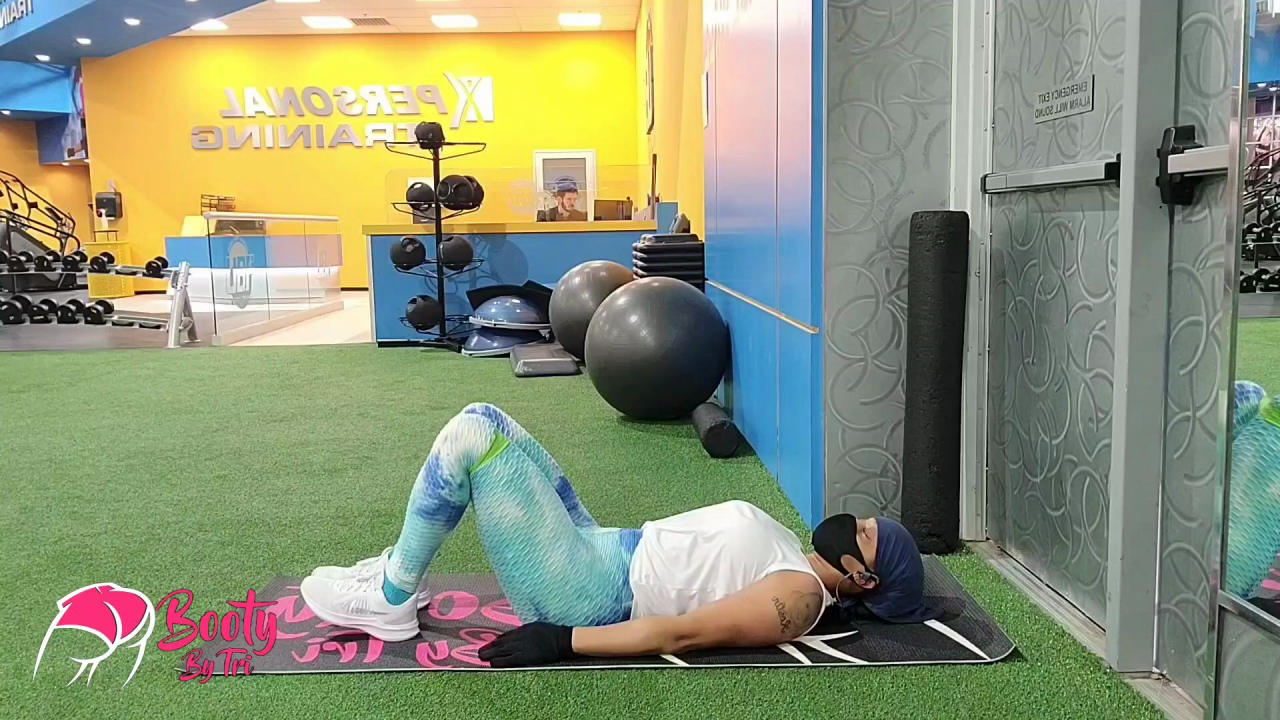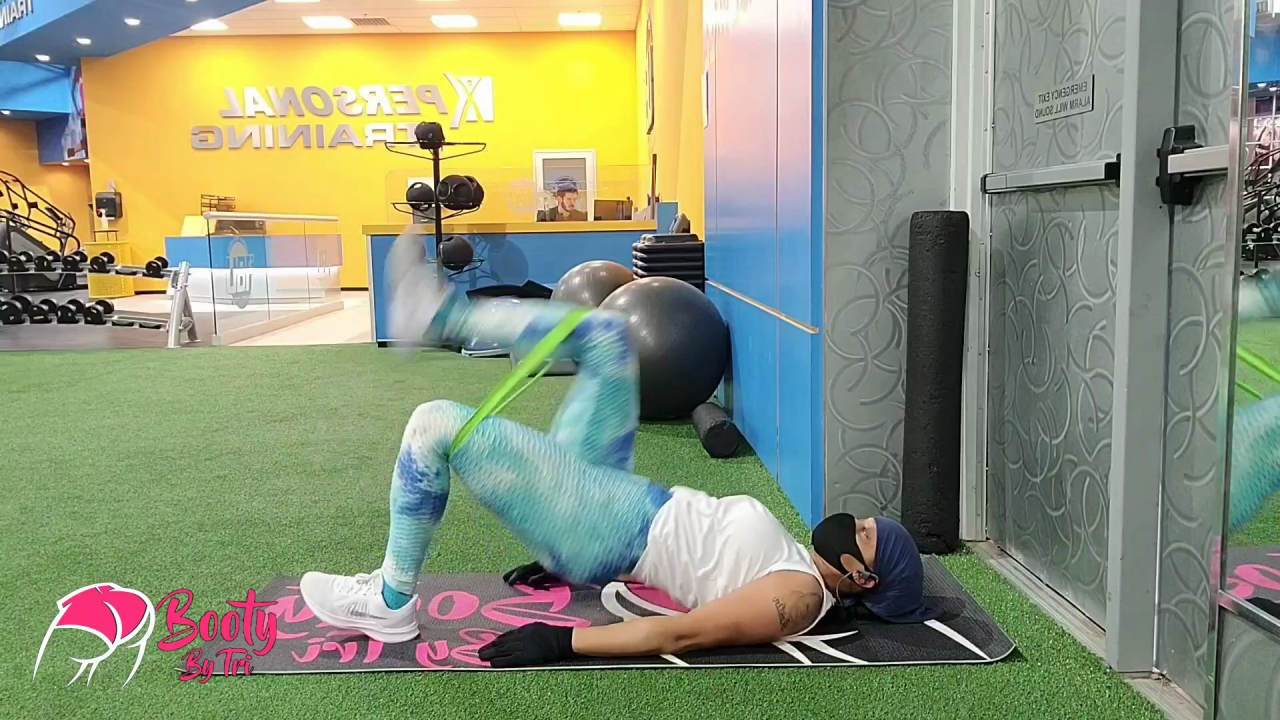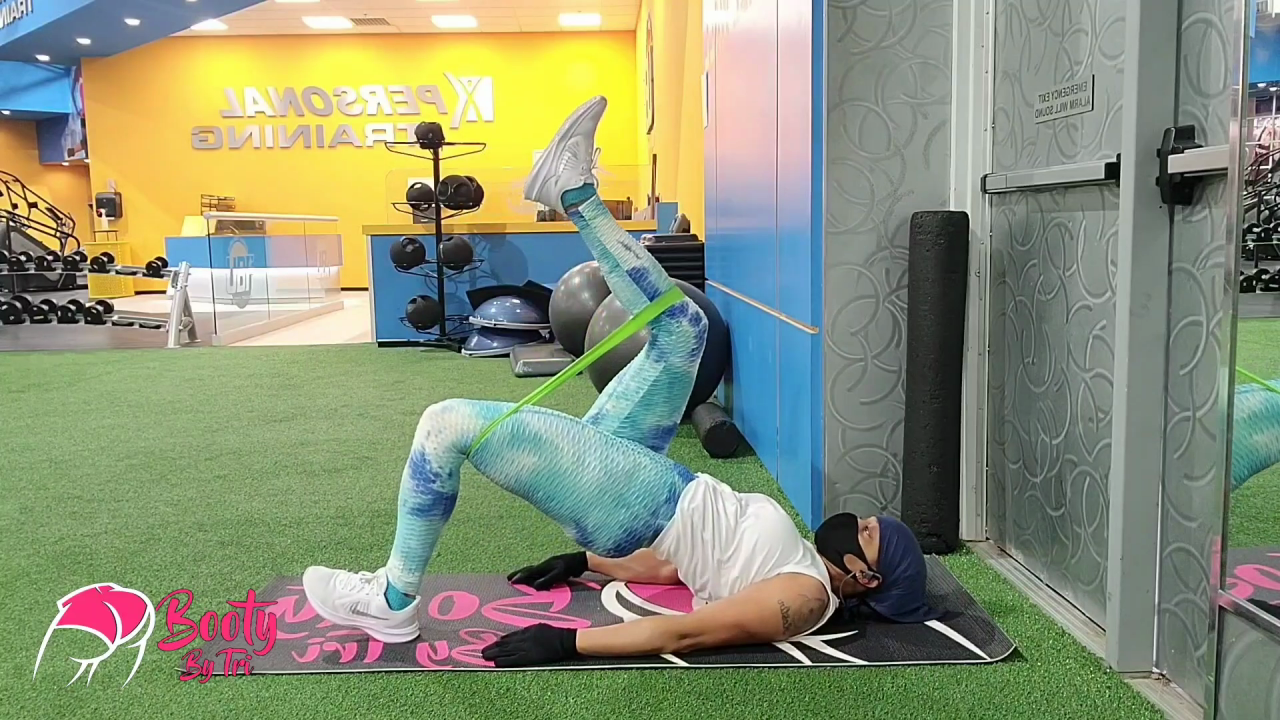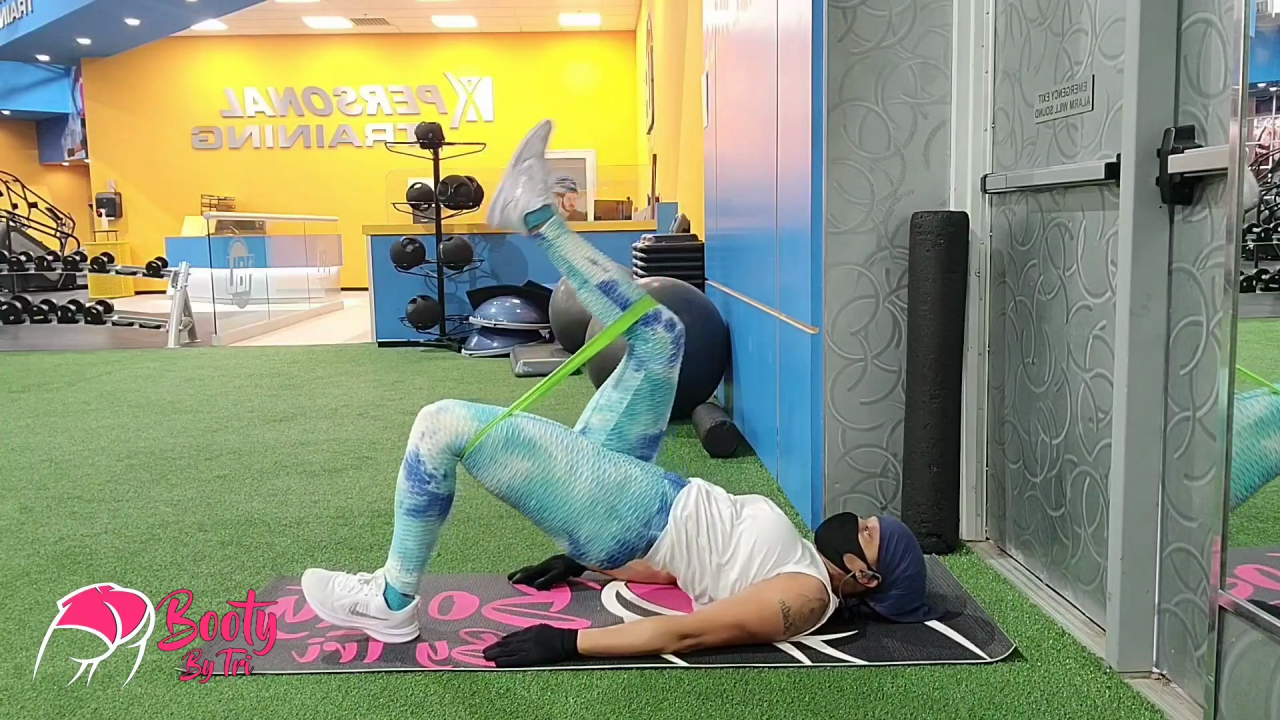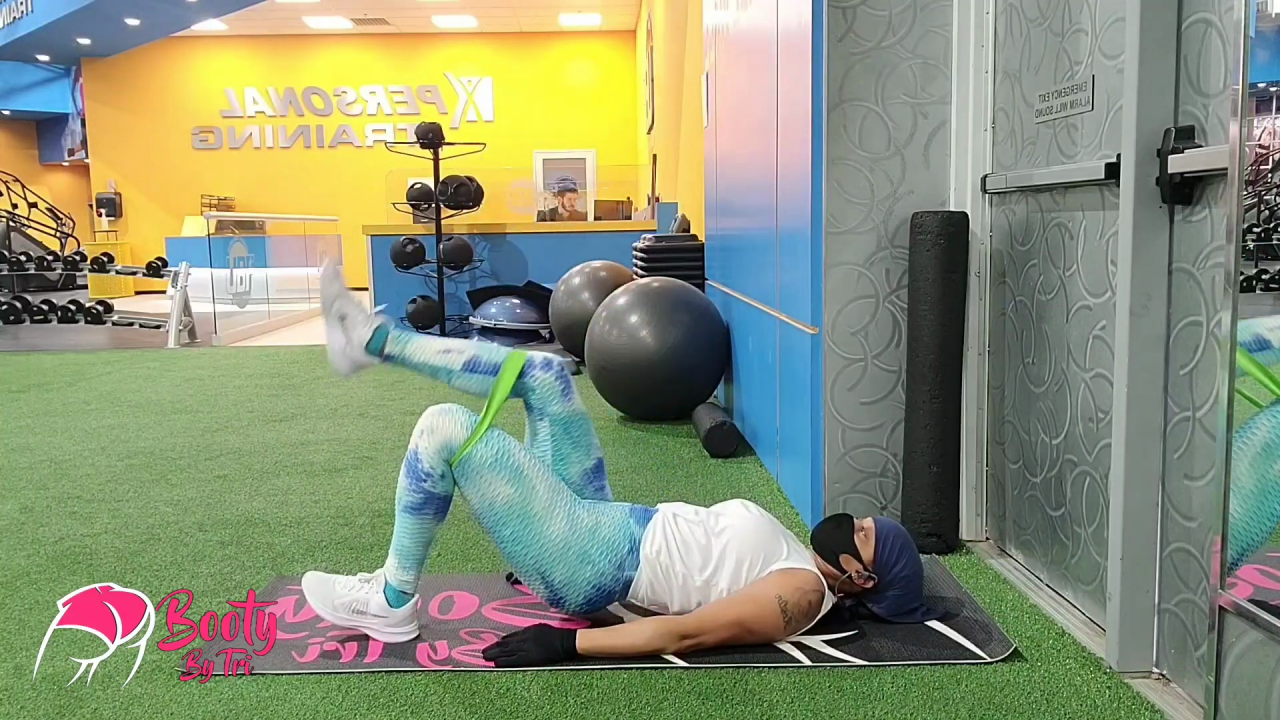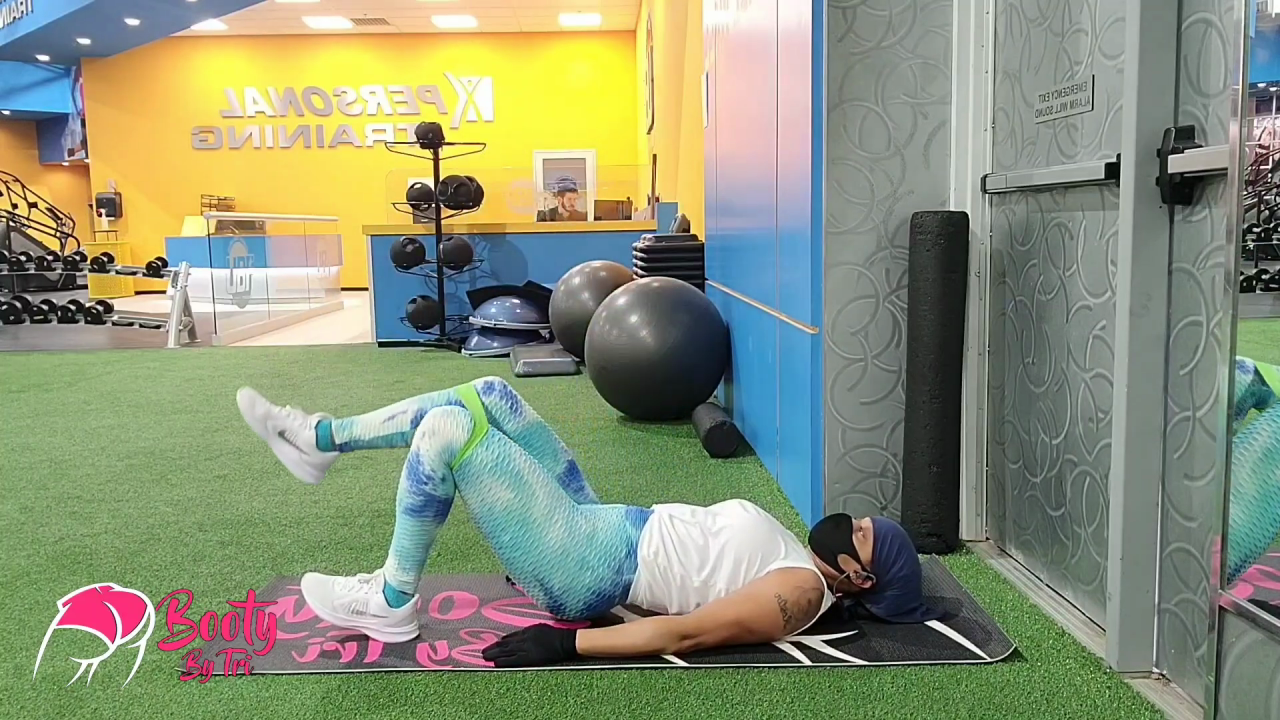
dt=0.7s
person 1, frame 1
left shoulder: (797, 600)
right shoulder: (788, 556)
left elbow: (680, 633)
left wrist: (562, 641)
left hip: (579, 591)
right hip: (600, 549)
left knee: (469, 436)
right knee: (483, 419)
left ankle: (389, 602)
right ankle: (402, 567)
person 1, frame 2
left shoulder: (797, 597)
right shoulder: (795, 563)
left elbow: (679, 630)
left wrist: (563, 640)
left hip: (604, 532)
right hip: (626, 501)
left knee: (435, 426)
right knee: (606, 332)
left ankle: (390, 607)
right ankle: (435, 312)
person 1, frame 3
left shoulder: (805, 598)
right shoulder: (799, 560)
left elbow: (681, 634)
left wrist: (567, 641)
right wrist: (584, 561)
left hip: (631, 499)
right hip: (632, 477)
left knee: (446, 424)
right knee: (682, 325)
left ankle: (392, 605)
right ankle: (573, 192)
person 1, frame 4
left shoulder: (804, 600)
right shoulder: (802, 564)
left elbow: (683, 633)
left wrist: (567, 644)
left hip: (619, 513)
right hip: (625, 487)
left knee: (442, 425)
right knee: (660, 332)
left ankle: (391, 605)
right ankle: (538, 214)
person 1, frame 5
left shoulder: (798, 597)
right shoulder: (793, 556)
left elbow: (686, 632)
left wrist: (568, 643)
left hip: (585, 564)
right hip: (603, 525)
left knee: (444, 426)
right knee: (541, 371)
left ankle: (390, 607)
right ankle: (371, 339)
person 1, frame 6
left shoulder: (798, 595)
right shoulder: (787, 553)
left elbow: (683, 633)
left wrist: (566, 642)
left hip: (581, 565)
right hip: (596, 525)
left knee: (446, 428)
right knee: (488, 396)
left ankle: (390, 604)
right ankle: (320, 438)
